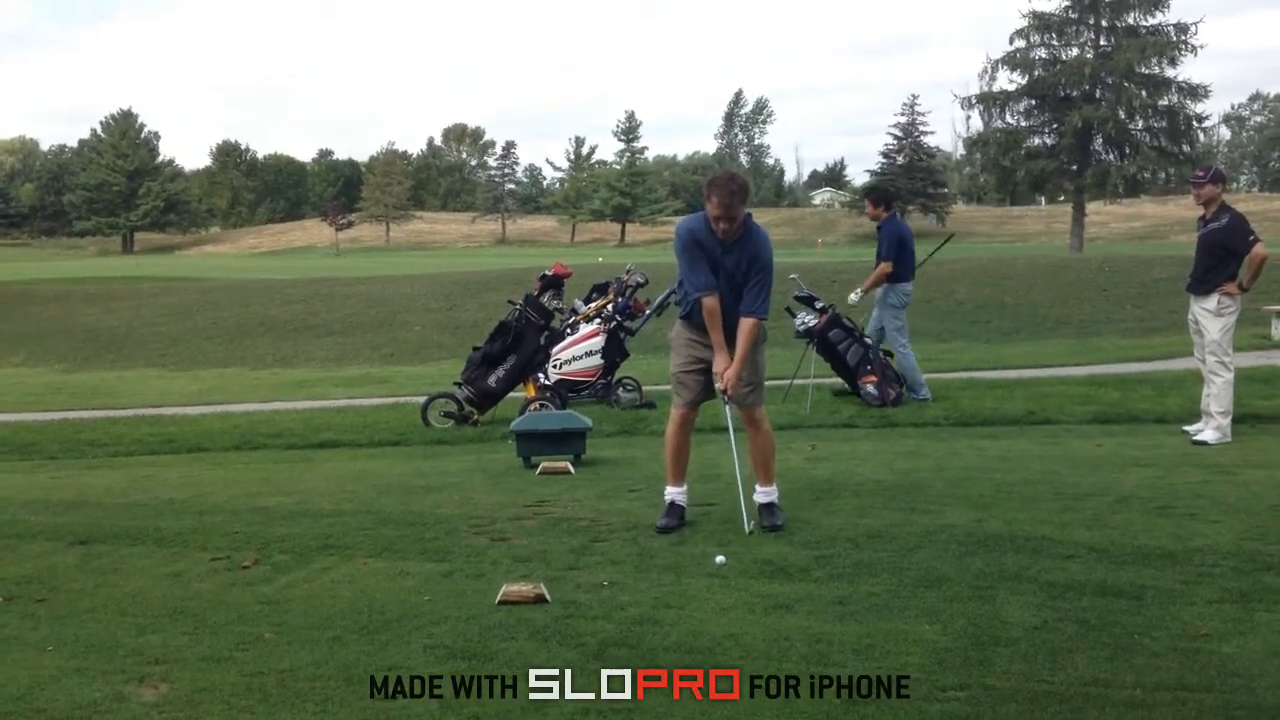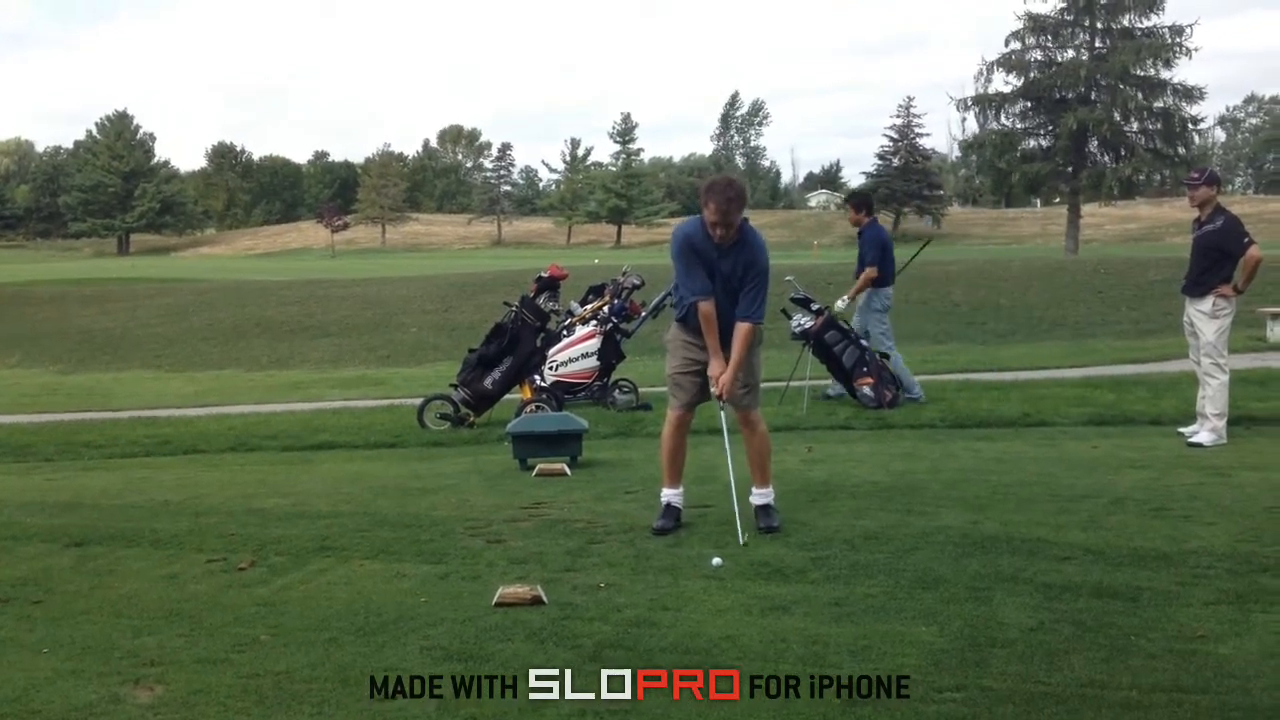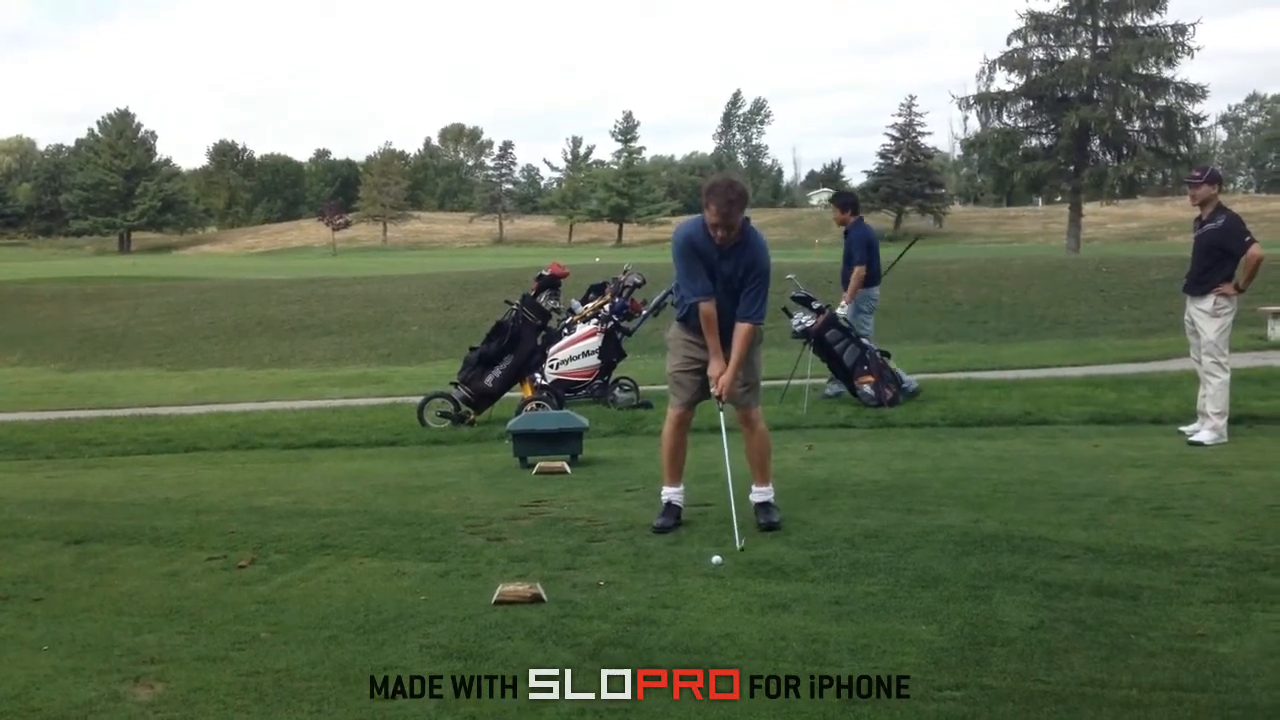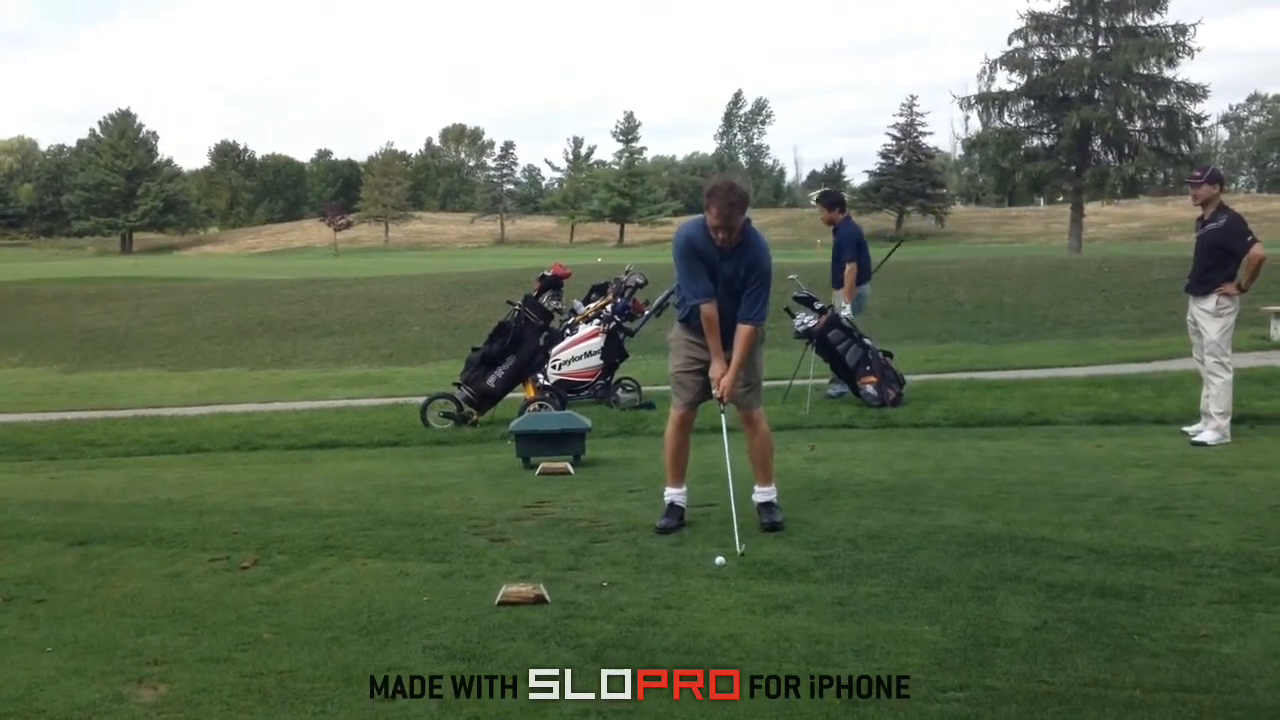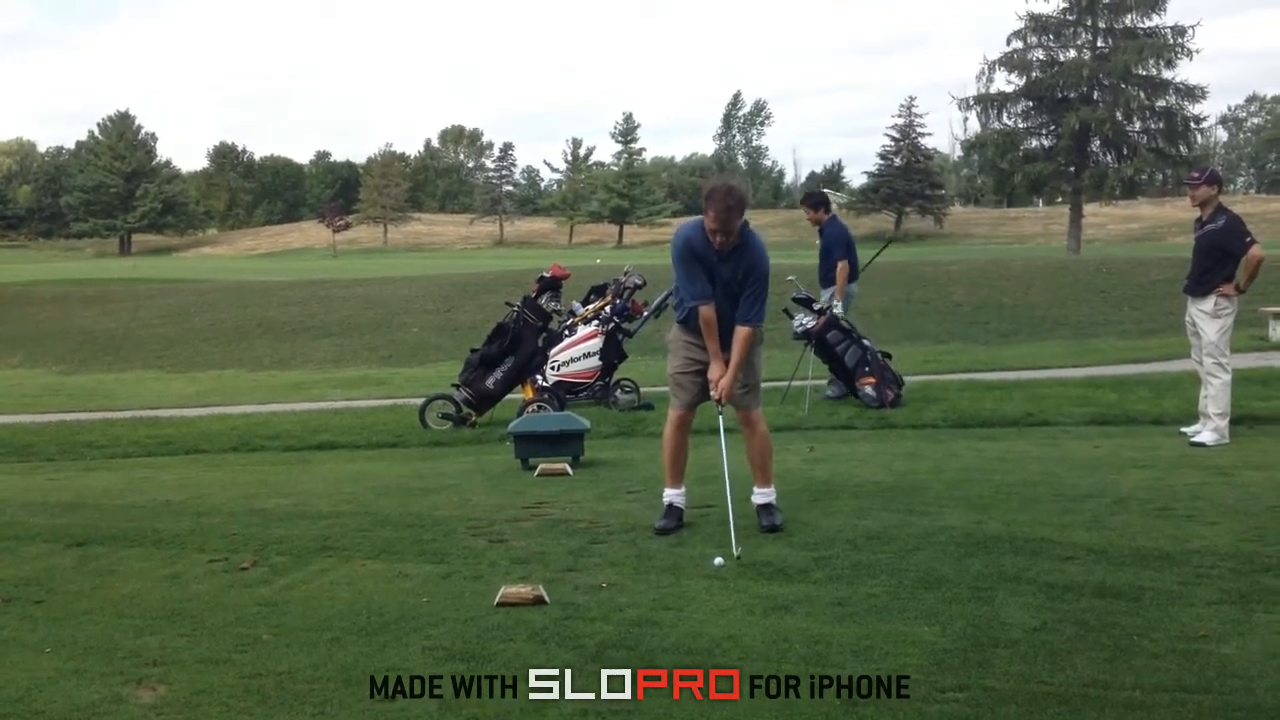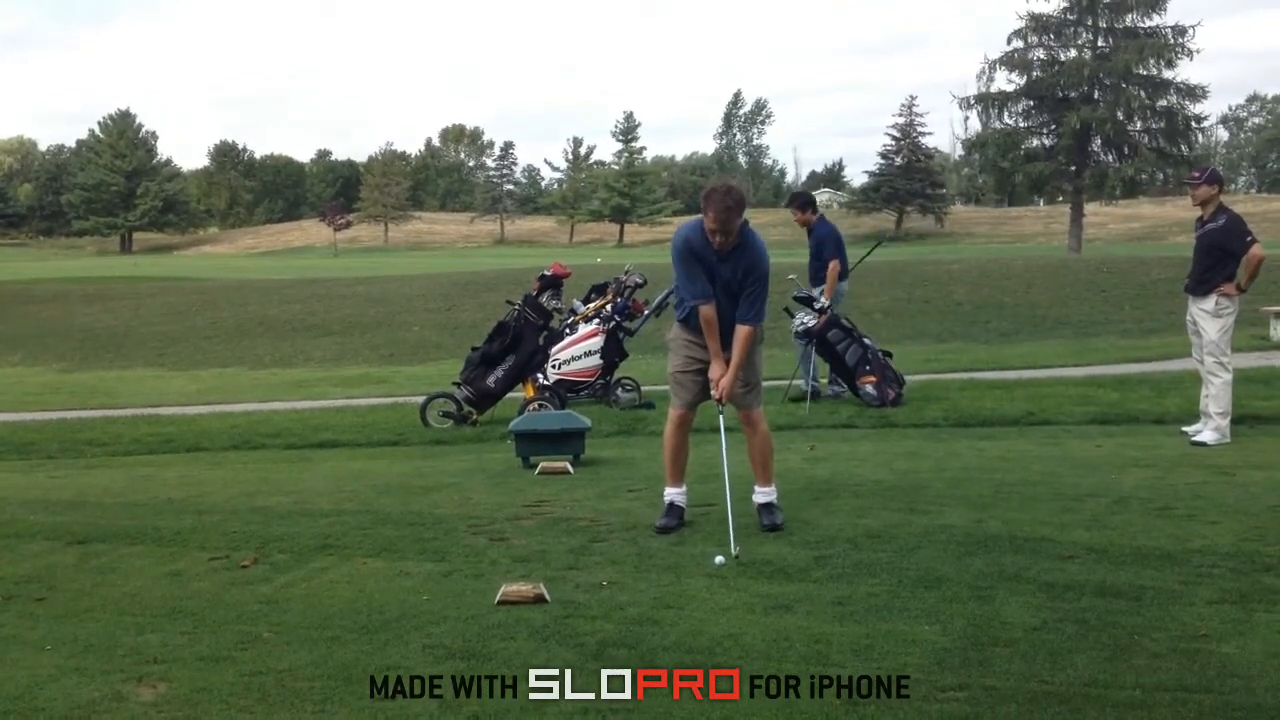
dt=0.1s
person 1, frame 1
left shoulder: (759, 243)
right shoulder: (689, 231)
left elbow: (752, 313)
right elbow: (706, 296)
left wrist: (736, 365)
right wrist: (719, 354)
left hip: (743, 333)
right hip: (694, 331)
left knee: (754, 413)
right knee: (682, 413)
left ankle: (766, 497)
right ankle: (675, 499)
person 1, frame 2
left shoulder: (755, 248)
right shoulder: (685, 235)
left elbow: (748, 317)
right elbow: (702, 301)
left wrist: (732, 369)
right wrist: (714, 358)
left hip: (739, 336)
right hip: (690, 333)
left knee: (750, 415)
right knee: (678, 415)
left ankle: (763, 499)
right ankle: (672, 500)
person 1, frame 3
left shoulder: (756, 249)
right shoulder: (686, 236)
left elbow: (748, 319)
right elbow: (703, 302)
left wrist: (731, 369)
right wrist: (713, 358)
left hip: (739, 335)
right hip: (691, 332)
left knee: (751, 414)
right knee: (679, 413)
left ankle: (763, 497)
right ankle: (672, 499)
person 1, frame 4
left shoulder: (757, 250)
right shoulder: (687, 237)
left elbow: (749, 320)
right elbow: (704, 304)
left wrist: (733, 371)
right wrist: (715, 360)
left hip: (741, 336)
right hip: (693, 333)
left knee: (752, 414)
right knee: (681, 414)
left ankle: (766, 497)
right ankle: (675, 500)
person 1, frame 5
left shoulder: (755, 252)
right shoulder: (685, 240)
left elbow: (747, 322)
right elbow: (703, 305)
left wrist: (731, 373)
right wrist: (714, 361)
left hip: (739, 337)
right hip: (691, 334)
left knee: (751, 415)
right knee: (679, 416)
left ankle: (765, 498)
right ankle: (673, 501)
person 1, frame 6
left shoulder: (755, 251)
right shoulder: (685, 239)
left elbow: (748, 321)
right elbow: (703, 305)
left wrist: (732, 372)
right wrist: (715, 360)
left hip: (740, 336)
right hip: (692, 332)
left knee: (752, 414)
right knee: (680, 414)
left ankle: (766, 497)
right ankle: (674, 499)
person 2, frame 1
left shoulder: (1231, 220)
right shoulder: (1204, 221)
left elbow: (1259, 253)
left wrist: (1243, 286)
right wrist: (1195, 280)
left hip: (1218, 302)
right hip: (1198, 300)
left knee: (1218, 363)
right knee: (1206, 364)
left ankle: (1220, 427)
right ankle: (1208, 420)
person 2, frame 2
left shoulder: (1225, 222)
right shoulder: (1198, 223)
left elbow: (1254, 255)
left wrist: (1238, 288)
right wrist: (1191, 281)
left hip: (1213, 304)
right hip: (1193, 302)
left knee: (1213, 365)
right knee: (1201, 365)
left ankle: (1215, 429)
right ankle: (1203, 422)
person 2, frame 3
left shoulder: (1227, 221)
right shoulder: (1200, 222)
left elbow: (1255, 253)
left wrist: (1239, 287)
right wrist: (1191, 281)
left hip: (1214, 302)
right hip: (1194, 301)
left knee: (1214, 364)
right knee: (1202, 364)
left ankle: (1216, 428)
right ankle: (1204, 421)
person 2, frame 4
left shoulder: (1228, 221)
right shoulder: (1202, 222)
left elbow: (1257, 253)
left wrist: (1241, 287)
right wrist: (1194, 281)
left hip: (1217, 303)
right hip: (1197, 301)
left knee: (1217, 364)
right knee: (1204, 364)
left ankle: (1219, 428)
right ankle: (1207, 421)
person 2, frame 5
left shoulder: (1227, 222)
right shoulder: (1200, 222)
left elbow: (1256, 254)
left wrist: (1240, 287)
right wrist: (1192, 281)
left hip: (1215, 303)
right hip: (1195, 302)
left knee: (1215, 365)
right knee: (1203, 365)
left ankle: (1218, 429)
right ankle: (1206, 422)
person 2, frame 6
left shoulder: (1228, 221)
right shoulder: (1202, 222)
left elbow: (1256, 253)
left wrist: (1241, 286)
right wrist: (1193, 280)
left hip: (1216, 303)
right hip: (1196, 301)
left knee: (1216, 364)
right knee: (1204, 364)
left ankle: (1219, 428)
right ankle: (1207, 421)
person 3, frame 1
left shoulder: (890, 230)
right shoulder: (897, 225)
left elbow: (885, 268)
left wrist: (861, 291)
left hip: (893, 290)
right hip: (893, 289)
left knee: (899, 344)
right knee: (872, 338)
left ankle: (919, 392)
person 3, frame 2
left shoulder: (872, 235)
right shoulder: (874, 231)
left elbow: (871, 272)
left wrist: (847, 298)
left hip: (875, 295)
right hip: (871, 294)
left knee: (884, 347)
left ankle: (913, 392)
right ankle: (840, 387)
person 3, frame 3
left shoulder: (858, 234)
right shoulder: (859, 231)
left elbow: (859, 271)
left wrist: (844, 302)
left hip: (862, 295)
right hip: (860, 295)
left ankle: (906, 384)
right ankle: (837, 386)
person 3, frame 4
left shoulder: (847, 232)
right shoulder: (845, 229)
left elbow: (851, 269)
left wrist: (847, 303)
left hip: (851, 292)
right hip: (847, 291)
right ankle: (839, 386)
person 3, frame 5
left shoulder: (834, 231)
right shoulder: (831, 228)
left elbow: (843, 267)
left wrist: (838, 301)
left hip: (838, 290)
right hip: (834, 290)
left ankle: (846, 383)
right ankle: (838, 386)
person 3, frame 6
left shoulder: (825, 231)
right shoulder: (817, 229)
left elbow: (835, 266)
left wrist: (825, 299)
right wrist: (822, 295)
left hip: (829, 289)
right hip: (824, 289)
left ankle: (810, 386)
right ankle: (839, 386)
